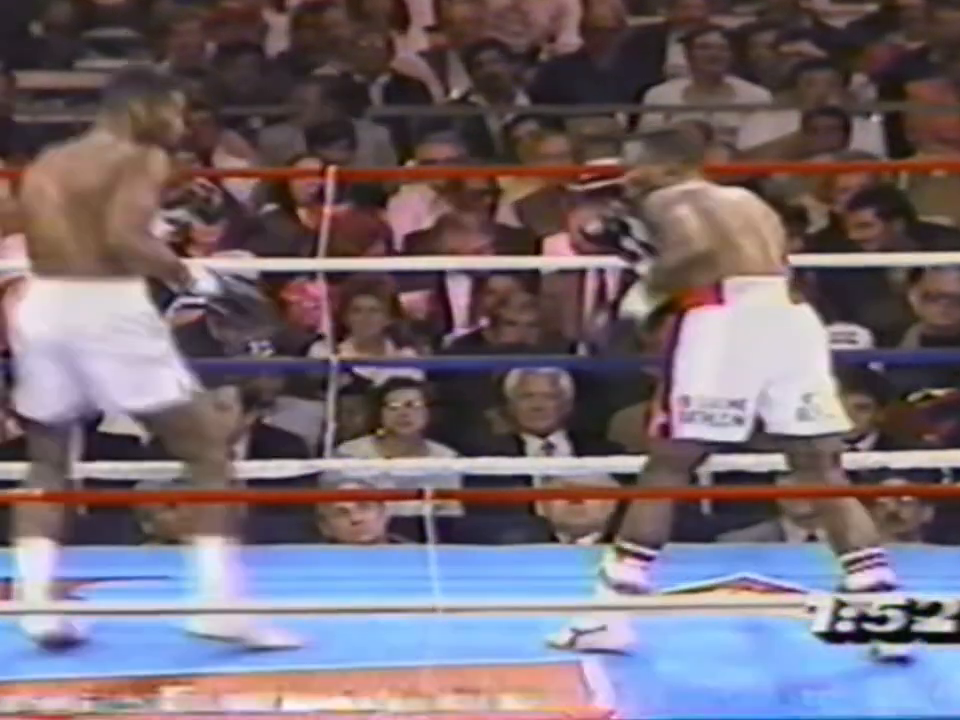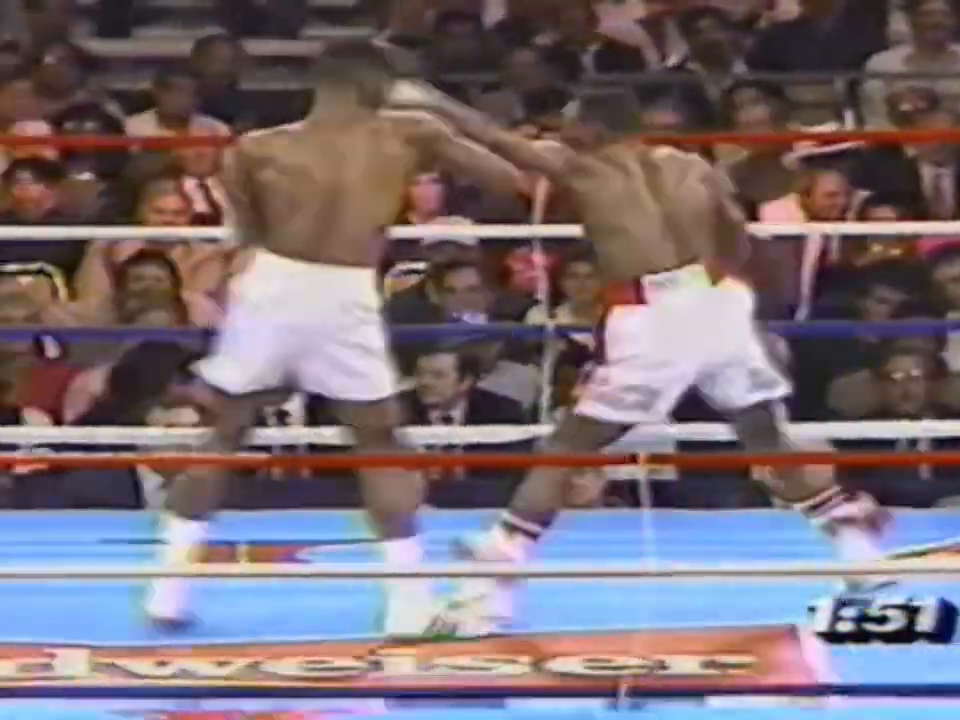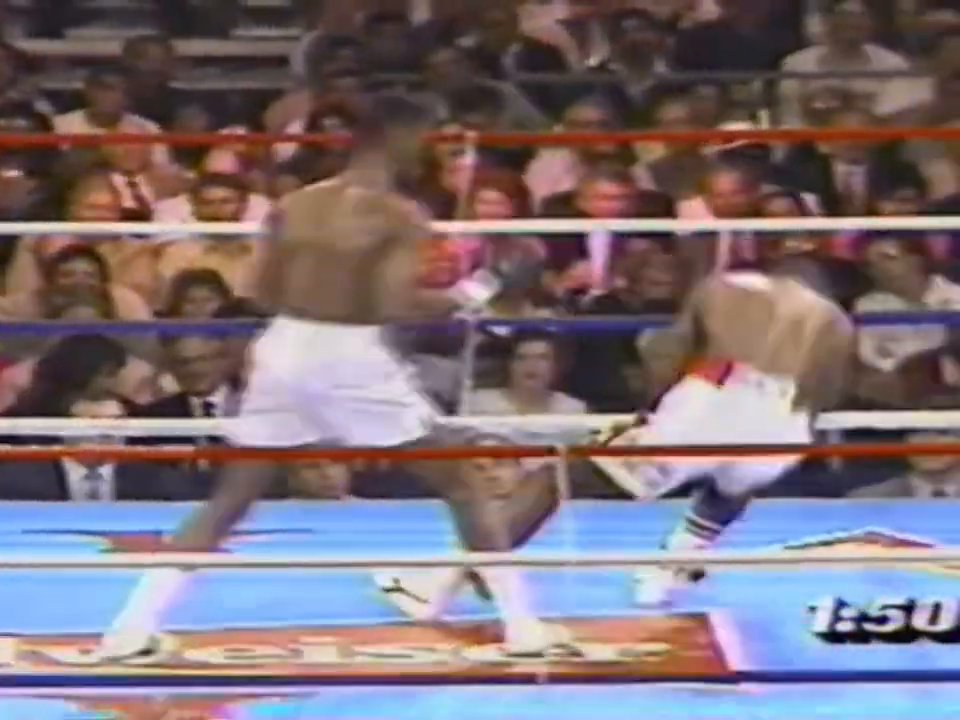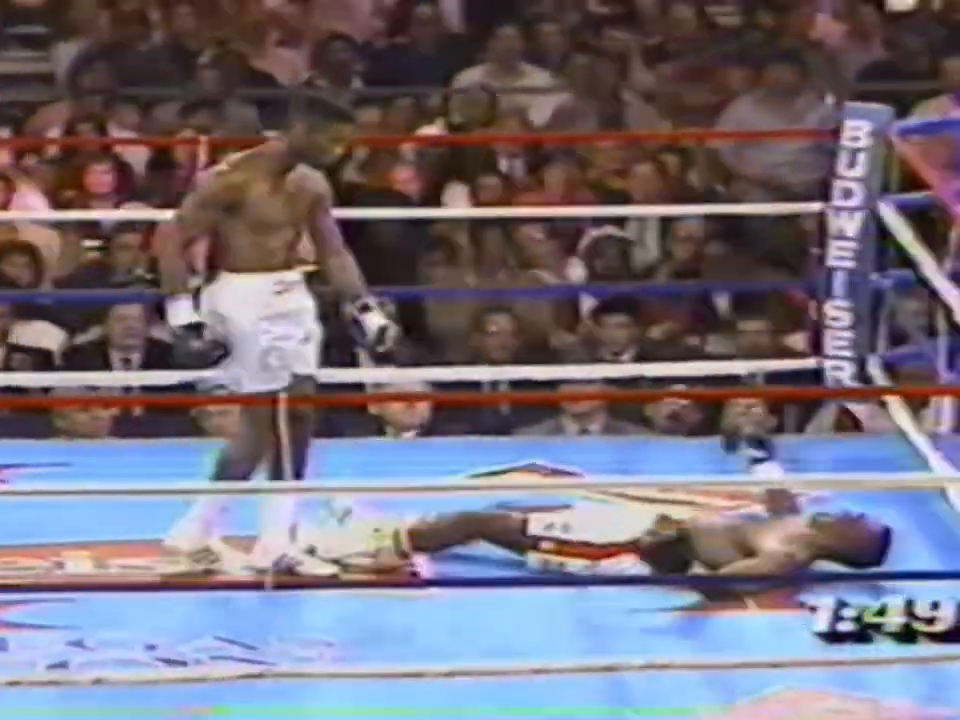
dt=1s
person 1, frame 1
left shoulder: (42, 166)
right shoulder: (139, 159)
right elbow: (125, 242)
right wrist: (197, 277)
left hip: (42, 312)
right hip: (110, 317)
left knee: (46, 469)
right knee: (209, 453)
left ankle: (39, 606)
right ankle: (220, 605)
person 1, frame 2
left shoulder: (256, 150)
right shoulder: (405, 132)
left elbow: (248, 232)
right elbow: (506, 179)
left hip: (267, 290)
right hip: (342, 302)
left knee: (220, 442)
right knee: (383, 455)
left ankle: (169, 588)
right ankle: (410, 606)
person 1, frame 3
left shoulder: (293, 206)
right shoulder: (401, 217)
left elbow: (266, 293)
right elbow: (399, 306)
right wrist: (474, 291)
left hip: (284, 352)
right hip: (354, 360)
left knee: (229, 500)
right knee: (462, 485)
left ankle: (132, 628)
right ankle: (522, 625)
person 1, frame 4
left shoulder: (312, 186)
right shoulder: (231, 180)
left elbow: (335, 254)
right elbow: (172, 242)
left wrist: (367, 311)
right wrist: (182, 316)
left hip: (293, 297)
right hip: (246, 301)
left knee: (298, 425)
right knee: (262, 428)
left ankle: (274, 544)
right ankle: (194, 531)
person 2, frame 1
left shoulder: (665, 199)
right shoulder: (750, 203)
left elbow: (695, 246)
left wrist: (643, 293)
right wrist: (641, 243)
left hip: (723, 325)
right hip: (791, 321)
left knee: (665, 470)
right knee: (824, 474)
left ankle: (611, 612)
person 2, frame 2
left shoulder: (583, 169)
right shoulder: (694, 168)
left elbow: (501, 141)
right elbow: (737, 240)
left wrist: (430, 100)
left hip: (650, 320)
right hip: (717, 307)
left knee: (566, 450)
right knee: (766, 438)
left ankle: (489, 585)
right ankle: (858, 543)
person 2, frame 3
left shoulder: (725, 286)
right shoulder: (838, 324)
left elbow: (671, 358)
right elbow: (818, 401)
left hip: (708, 404)
right hip: (777, 425)
right ankle: (669, 575)
person 2, frame 4
left shoulder: (787, 557)
right shoulder: (793, 527)
left elbow: (721, 573)
left wrist: (678, 552)
right wrist: (758, 454)
left hip: (636, 547)
right hip: (655, 522)
left knee: (486, 523)
left ankle: (363, 549)
right ankle: (385, 540)
